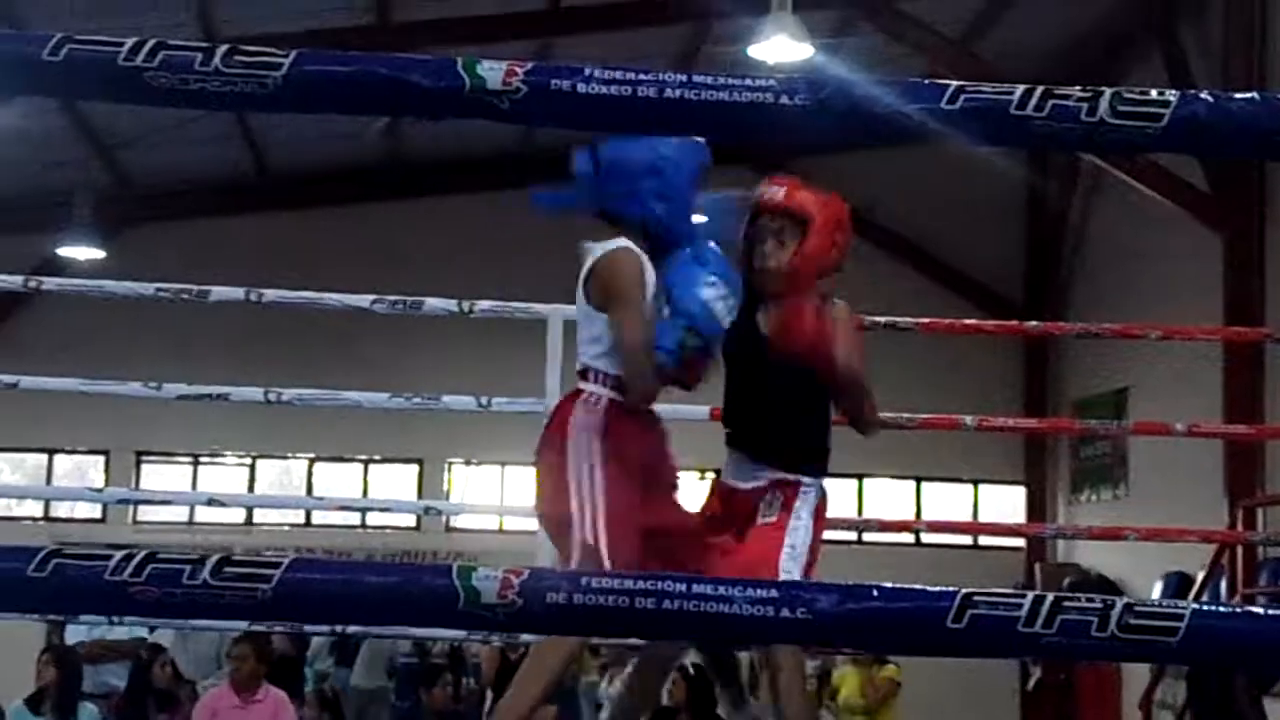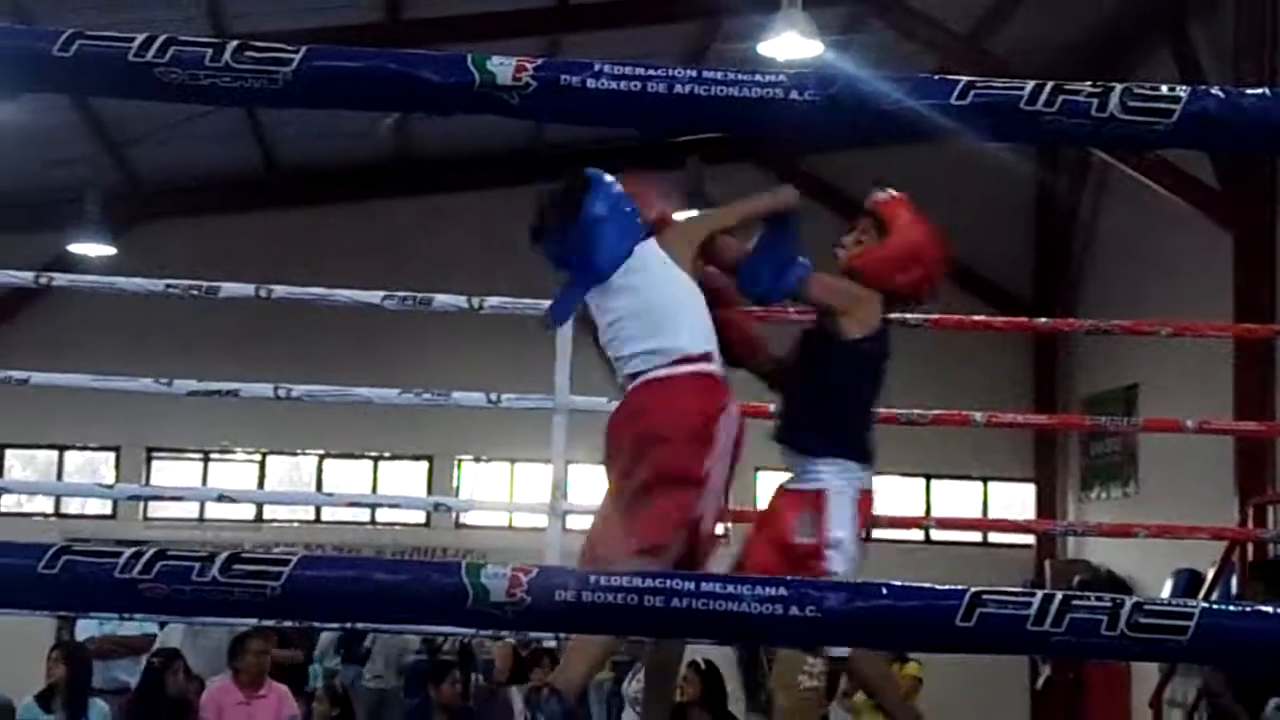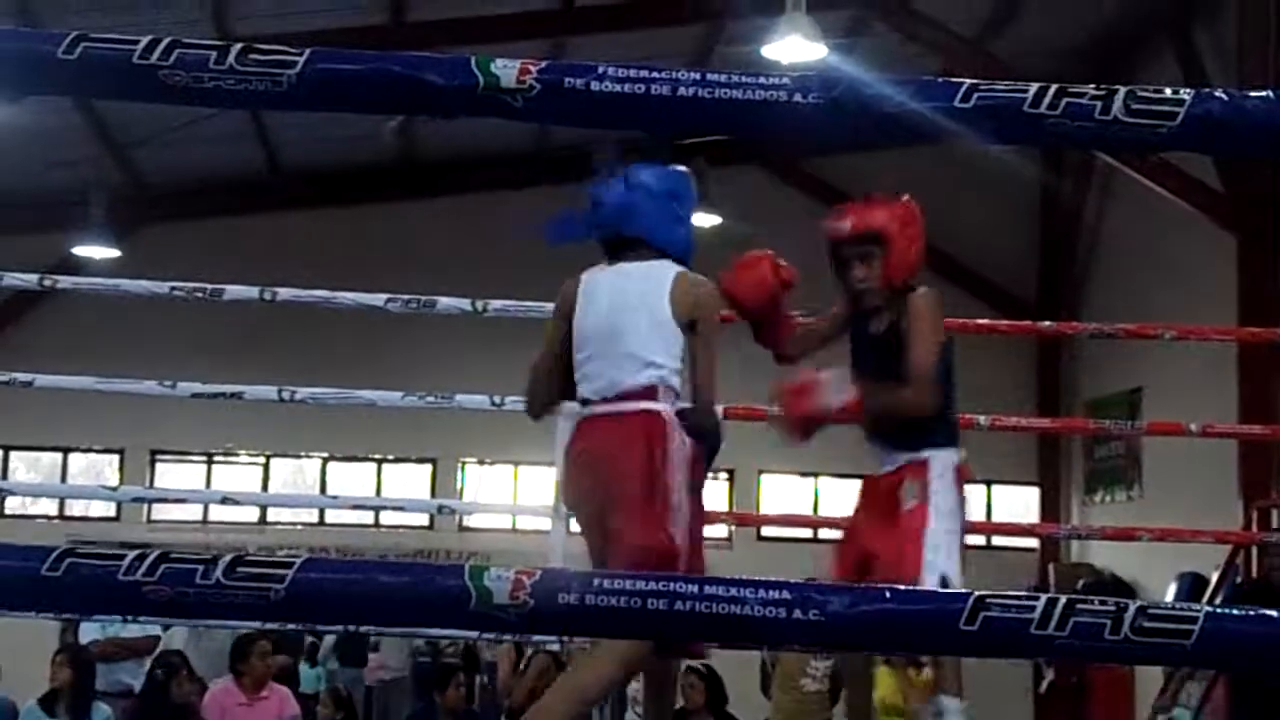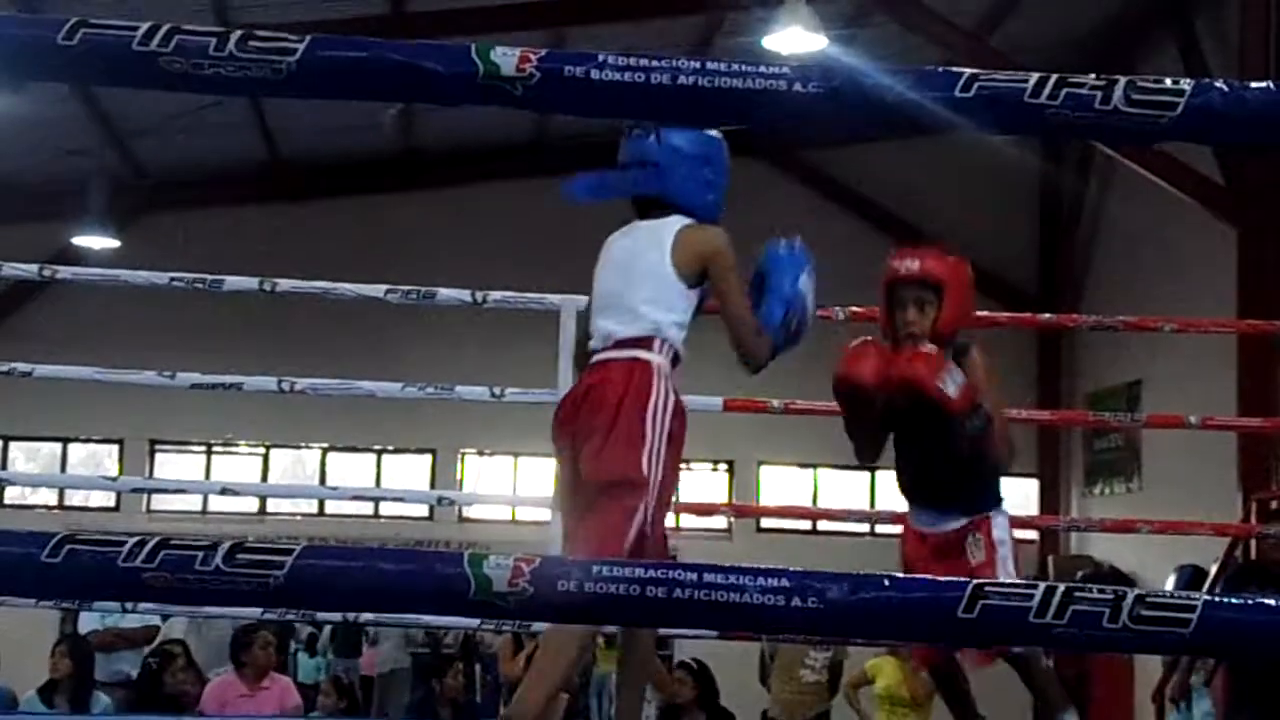
dt=0.3s
person 1, frame 1
left shoulder: (646, 262)
right shoulder: (622, 262)
left elbow: (687, 375)
right elbow: (641, 371)
right wrist: (690, 325)
left hip: (630, 437)
right hip: (596, 431)
left knee: (688, 583)
person 1, frame 2
left shoulder: (592, 303)
right shoulder: (667, 247)
right elbow: (779, 201)
left hip: (636, 419)
right hip: (699, 409)
left knee: (672, 578)
right knee: (644, 565)
person 1, frame 3
left shoulder: (575, 289)
right shoulder: (692, 288)
left elbow: (537, 402)
right elbow: (703, 407)
right wrist: (702, 441)
left hip: (588, 449)
right hip: (649, 444)
person 1, frame 4
left shoulder: (617, 243)
right shoulder: (706, 239)
right elbow: (753, 352)
right wrist: (784, 311)
left hip: (591, 399)
right hip: (641, 398)
person 2, frame 1
left shoulder: (831, 317)
right shoulder: (741, 307)
left elbow: (864, 419)
left wrist: (836, 366)
left hip: (793, 488)
right hip: (736, 481)
person 2, frame 2
left shoulder: (856, 298)
right shoulder: (835, 314)
left elbow: (772, 276)
right elbow: (777, 371)
left wrist: (700, 239)
left hip: (835, 483)
right hip: (807, 482)
person 2, frame 3
left shoulder: (920, 304)
right shoulder: (856, 312)
left elbow: (923, 399)
right elbow: (790, 347)
left wrist: (851, 399)
right wrist: (764, 309)
left hip: (928, 466)
right hip: (887, 471)
left knee: (926, 589)
person 2, frame 4
left shoulder: (967, 361)
right shoulder: (886, 367)
left elbow: (1001, 454)
right elbow: (868, 450)
left wrist: (959, 399)
right wrist: (857, 405)
left hip: (979, 519)
right hip: (924, 526)
right knee: (934, 647)
